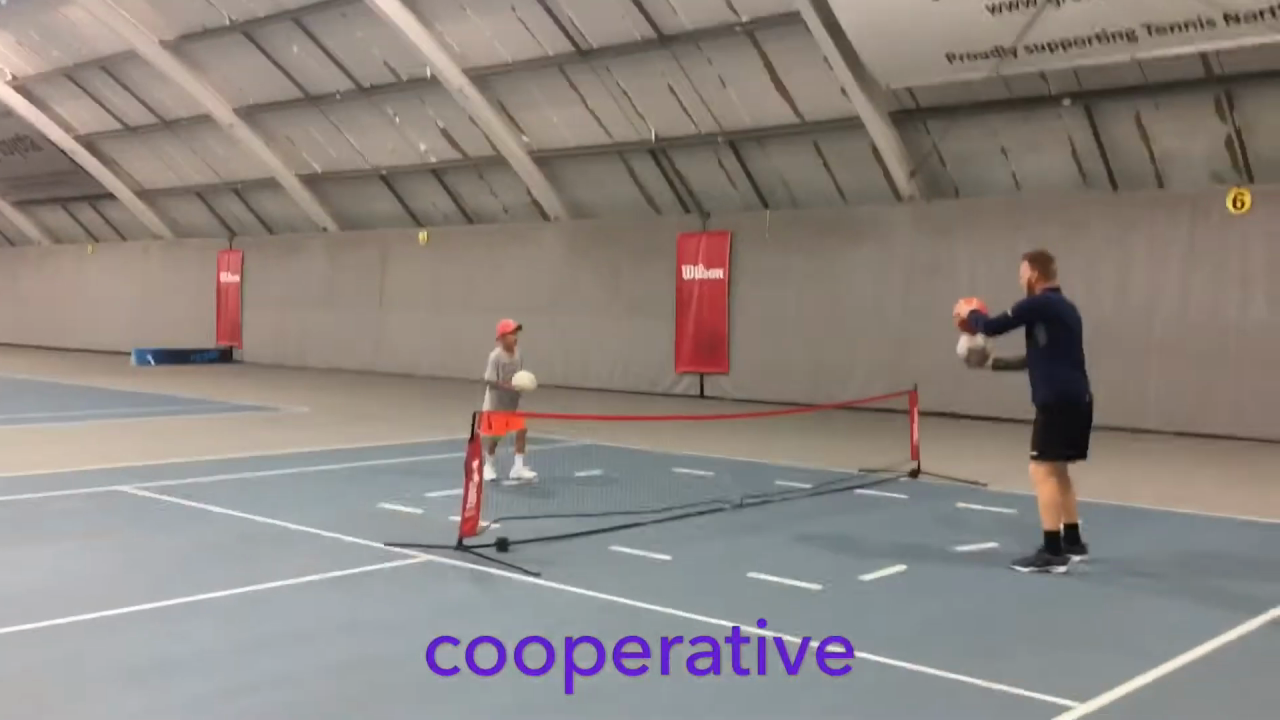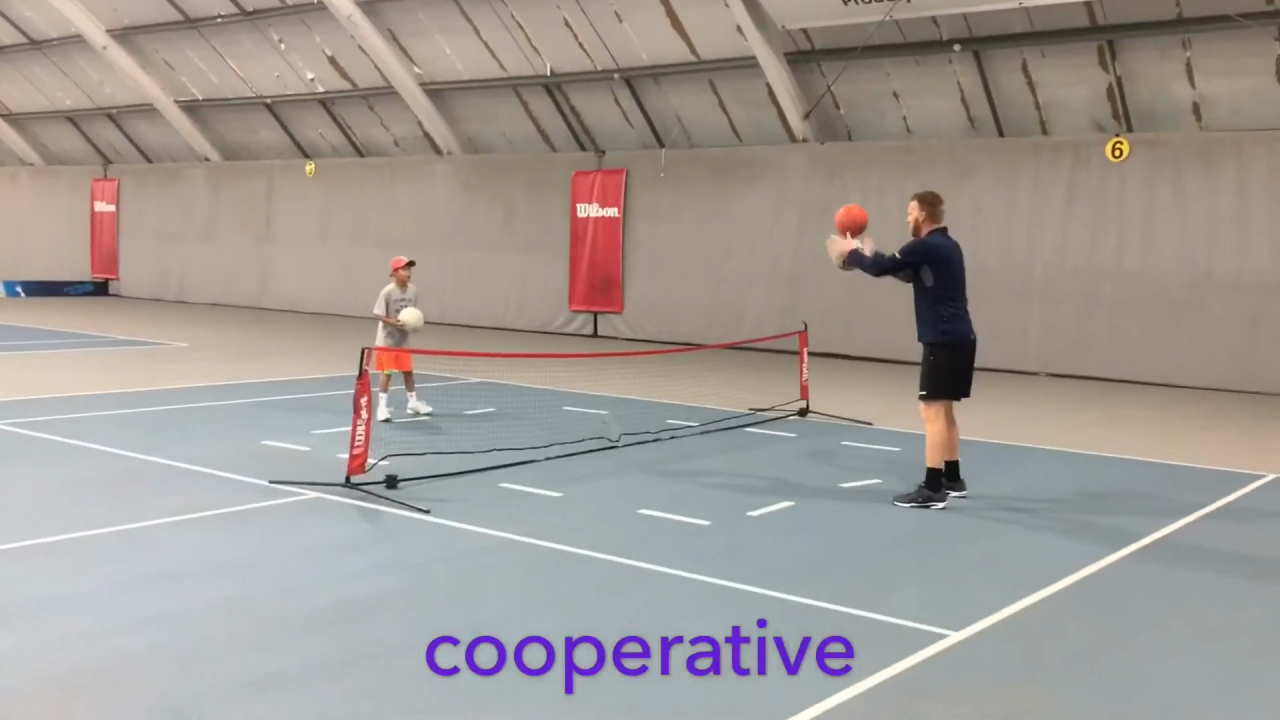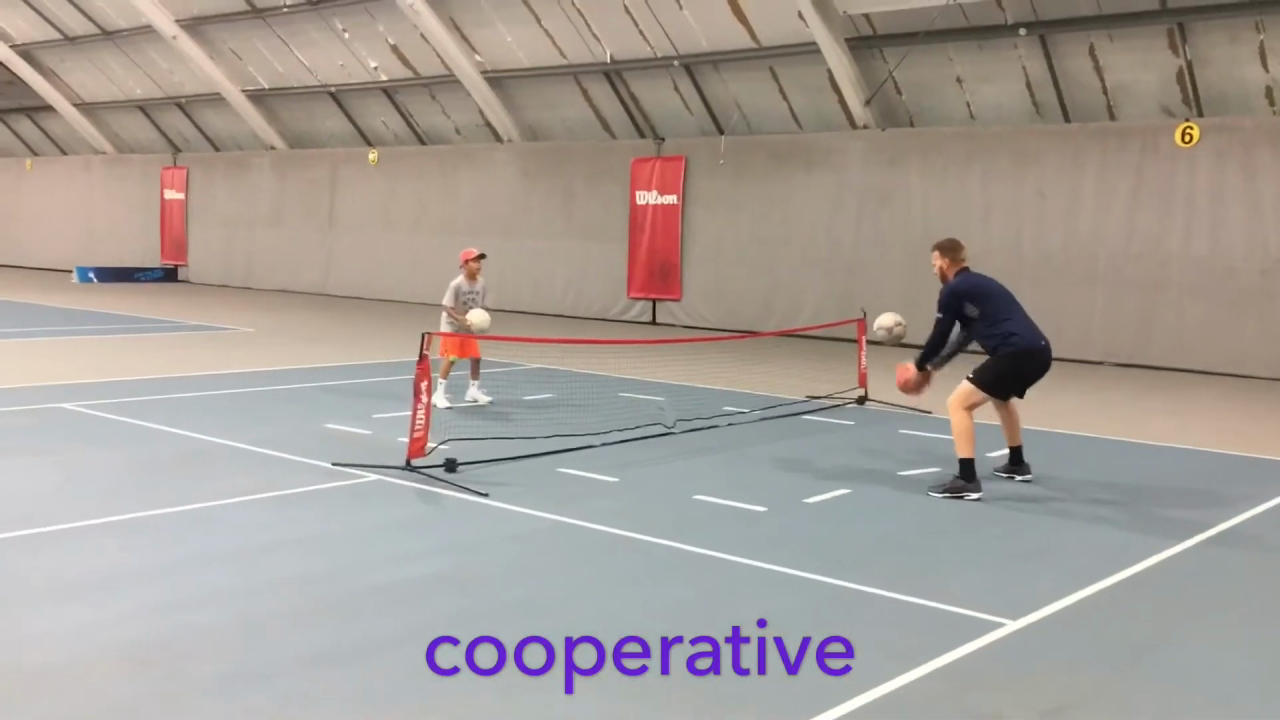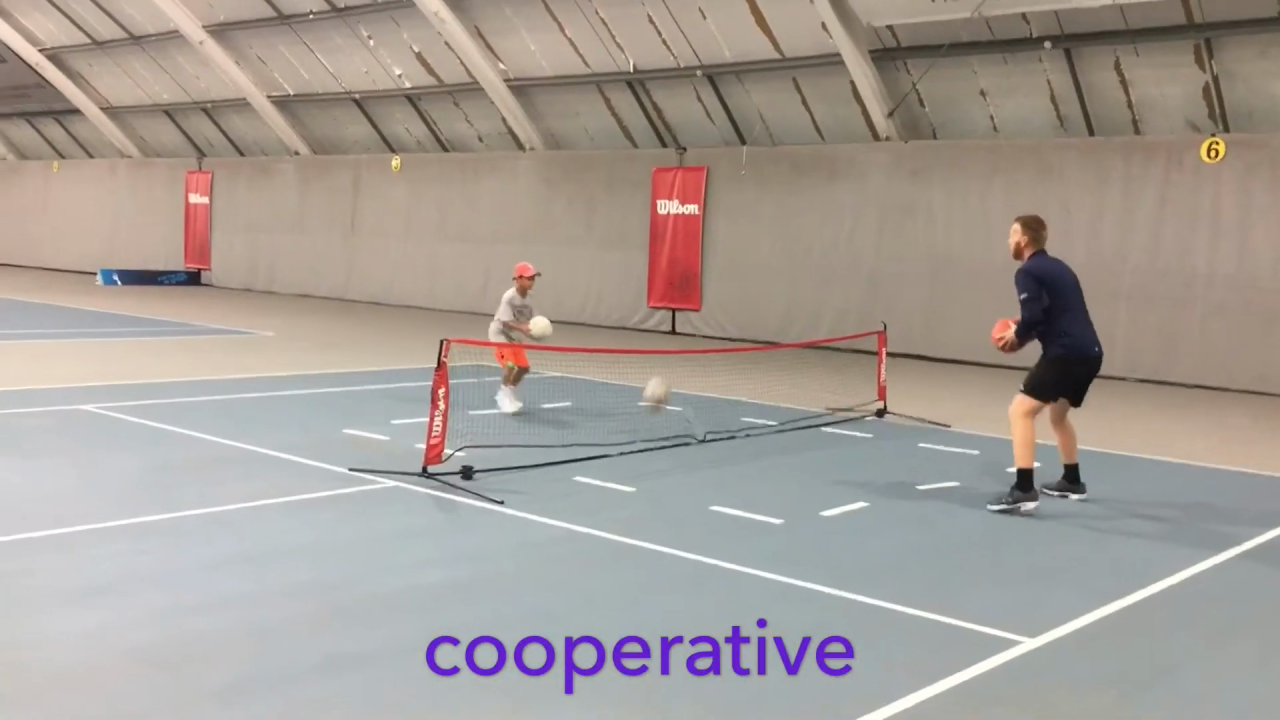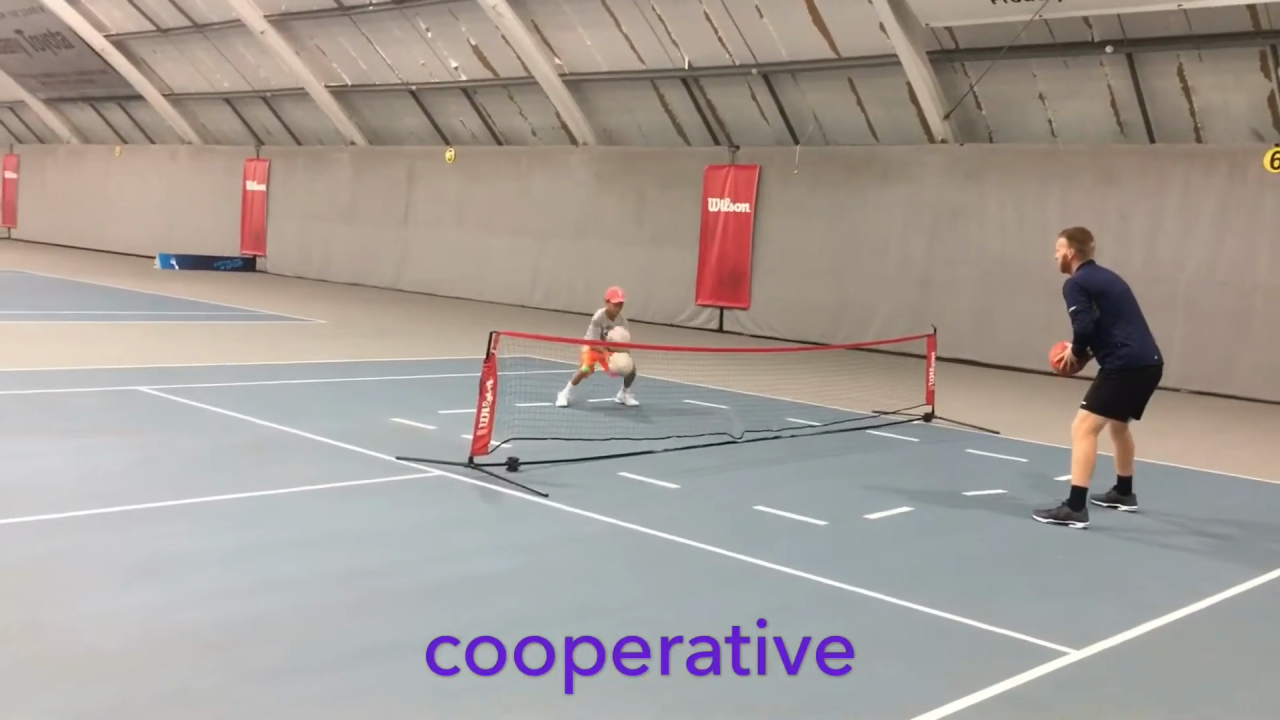
dt=1s
person 1, frame 1
left shoulder: (1039, 304)
right shoulder: (1062, 307)
left elbow: (993, 327)
left wrist: (970, 314)
right wrist: (994, 363)
left hip: (1057, 401)
right hip: (1074, 399)
left knee: (1042, 471)
right knee: (1058, 470)
left ankle: (1053, 552)
right ankle: (1072, 543)
person 1, frame 2
left shoulder: (925, 246)
right shoulder: (946, 246)
left elbow: (880, 268)
right elbow: (910, 274)
left wrist: (850, 252)
right wrist: (870, 252)
left hip: (943, 341)
right hip: (958, 338)
left knee: (932, 412)
right knee: (943, 410)
left ankle: (932, 489)
right ankle: (952, 479)
person 1, frame 3
left shoulder: (953, 290)
right shoulder: (978, 284)
left elbow: (939, 337)
right elbow: (965, 335)
left wrist: (920, 368)
right wrist: (933, 365)
left hip: (1017, 354)
right hip: (1039, 352)
left knee: (958, 404)
right knee: (1000, 396)
left ankle: (966, 479)
right ankle: (1017, 464)
person 1, frame 4
left shoulder: (1028, 272)
right shoulder: (1058, 268)
left elbow: (1033, 317)
left wrist: (1018, 336)
right wrist: (1026, 334)
left hip: (1066, 354)
right hip: (1089, 352)
left knee: (1021, 412)
right knee: (1058, 412)
left ankle: (1024, 490)
right ankle: (1072, 481)
person 1, frame 5
left shoulder: (1076, 283)
right shoulder: (1107, 277)
left elbow: (1085, 328)
left wrist: (1075, 353)
right wrist: (1087, 353)
left hip: (1126, 366)
right hip: (1149, 362)
left knee: (1083, 428)
right knee: (1118, 424)
left ankle: (1075, 508)
right ankle: (1124, 493)
